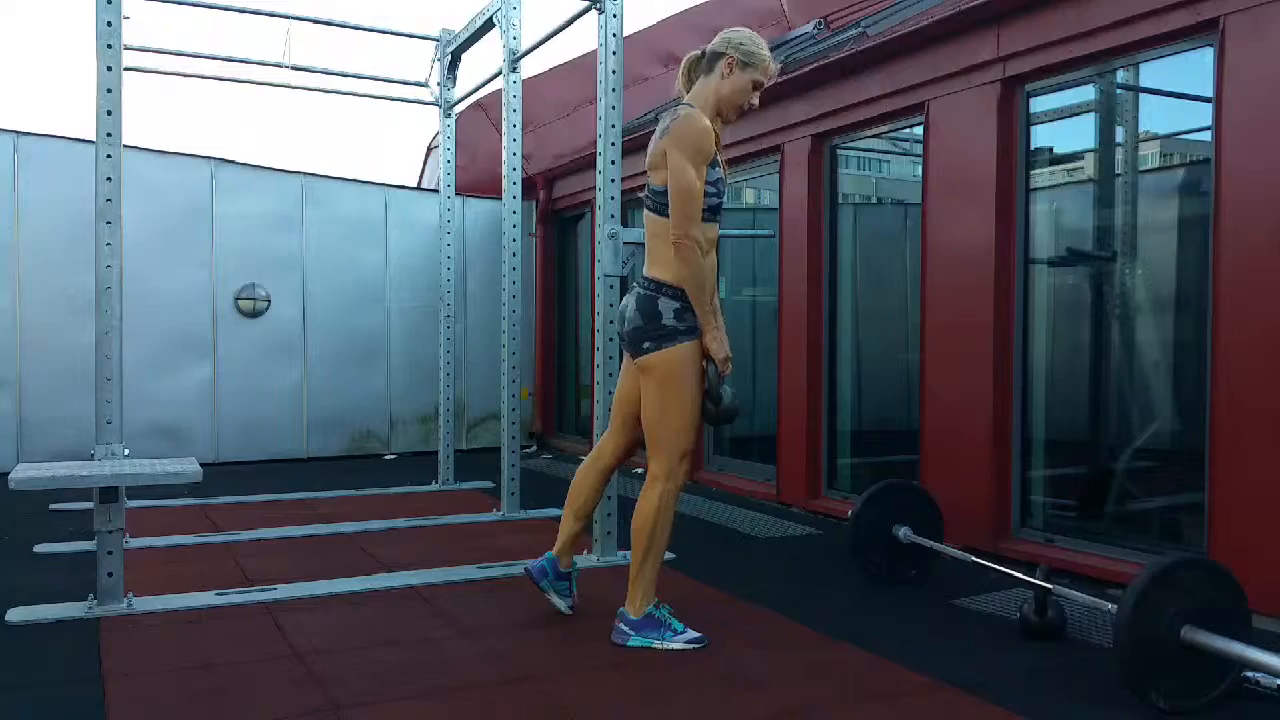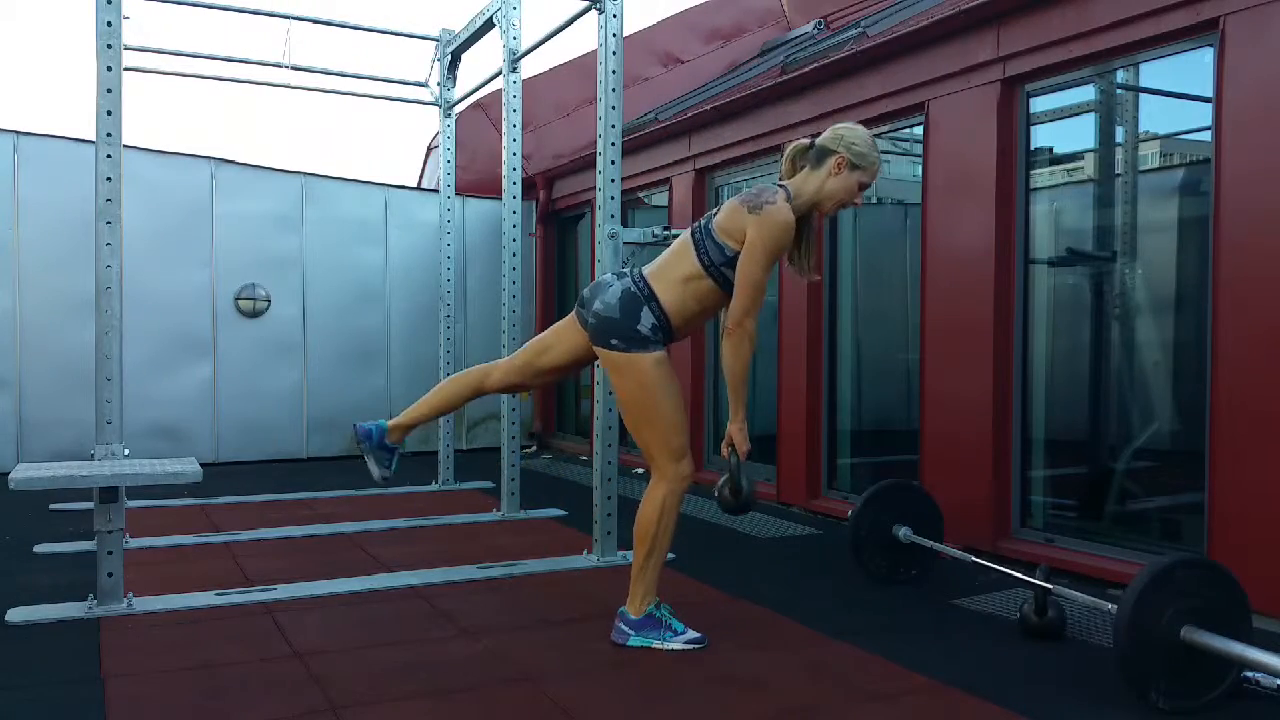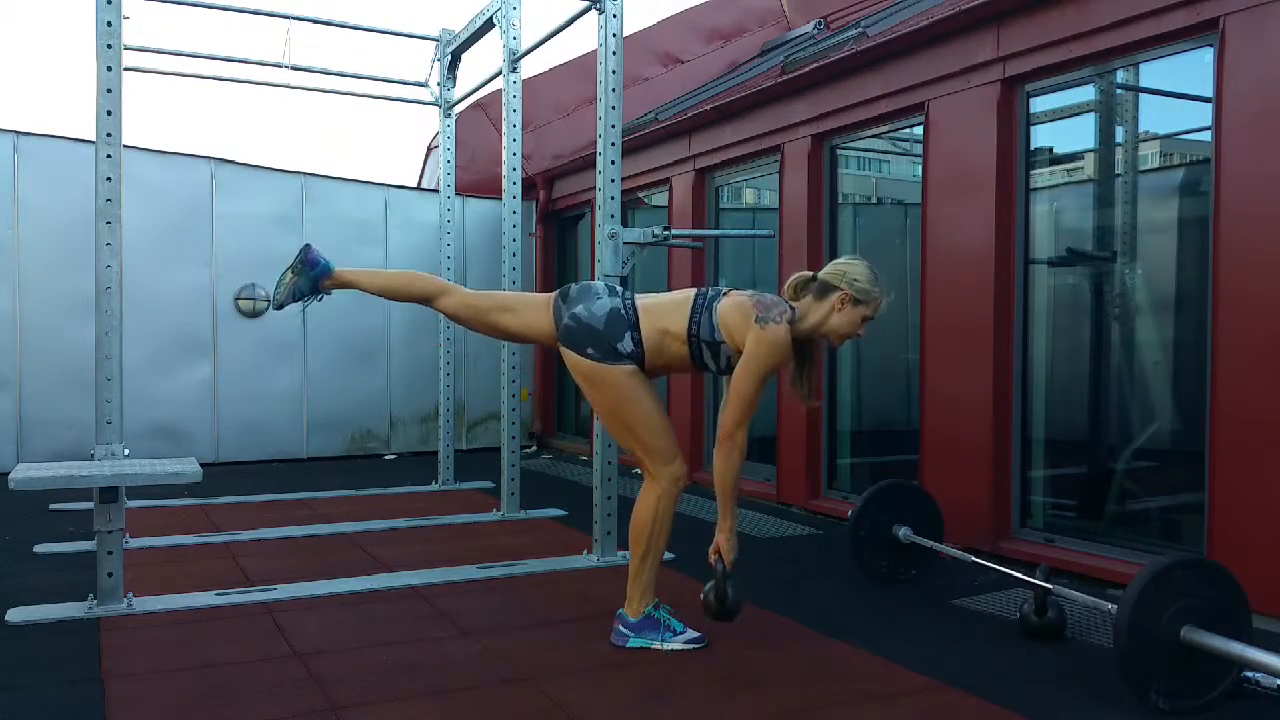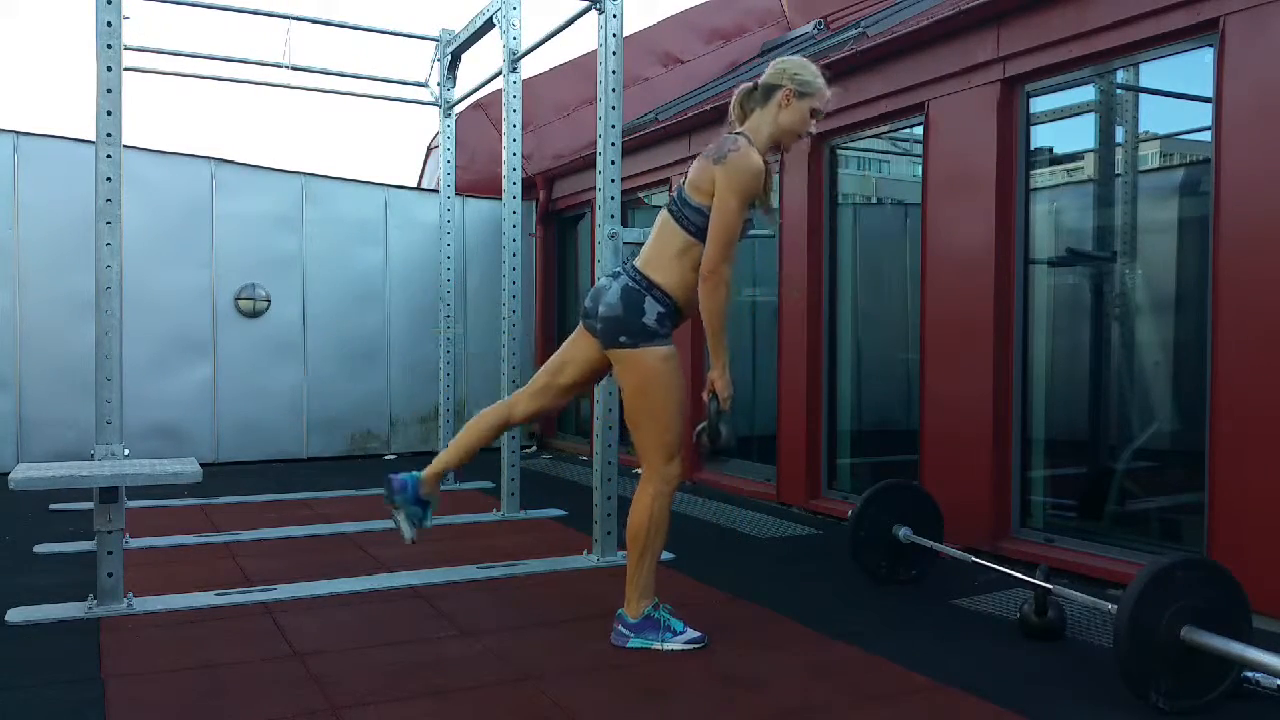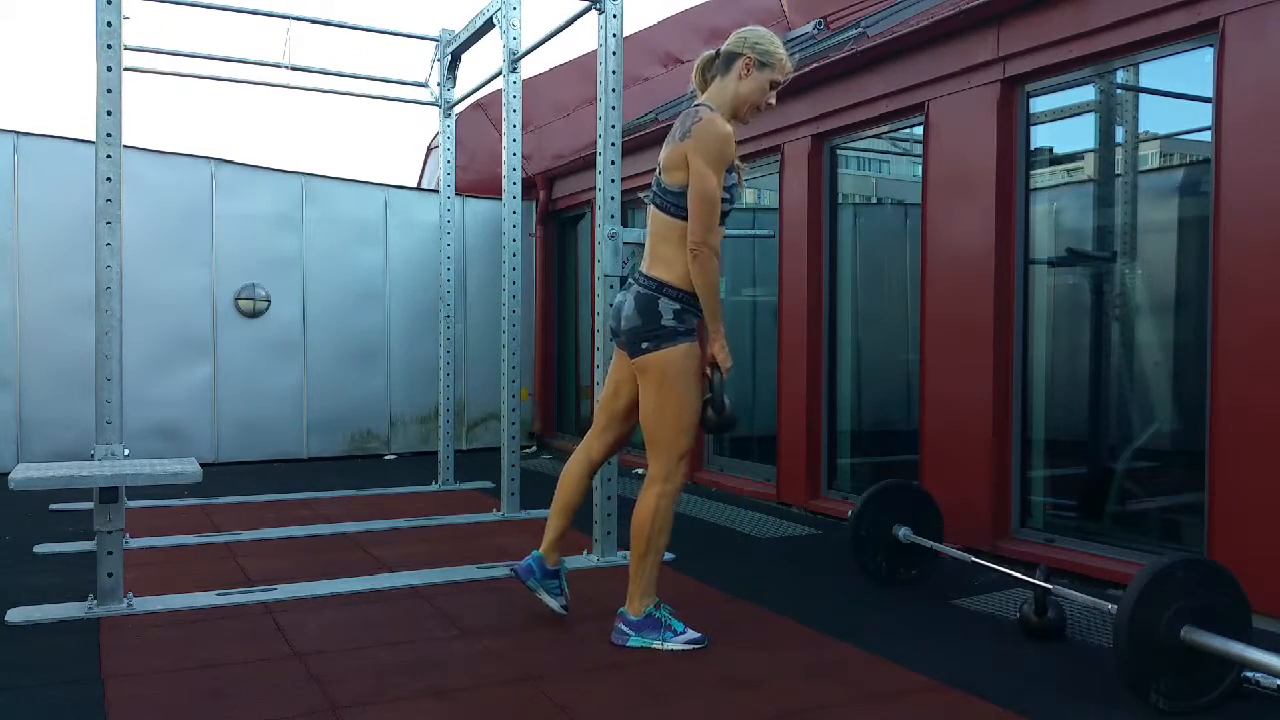
dt=1s
person 1, frame 1
left shoulder: (688, 127)
right shoulder: (690, 124)
right elbow: (685, 241)
left wrist: (710, 321)
right wrist: (713, 328)
left hip: (655, 308)
right hip: (667, 313)
left knee: (616, 446)
right knee: (668, 469)
left ankle: (557, 561)
right ankle: (638, 617)
person 1, frame 2
left shoulder: (773, 204)
right shoulder: (778, 214)
left elbow: (732, 315)
right elbow: (739, 326)
left wrist: (735, 413)
right wrist: (738, 419)
left hip: (616, 300)
right hip: (634, 322)
left knee: (503, 373)
right knee: (673, 470)
left ankle: (389, 433)
right ankle: (637, 615)
person 1, frame 3
left shoulder: (775, 317)
right shoulder: (775, 331)
left elbow: (729, 428)
right elbow: (731, 435)
right wrist: (727, 524)
left hip: (591, 307)
right hip: (601, 334)
left knee: (451, 297)
right knee: (667, 472)
left ankle: (324, 273)
right ankle: (637, 616)
person 1, frame 4
left shoulder: (732, 150)
right shoulder: (746, 161)
right elbow: (713, 274)
right wrist: (720, 366)
left hip: (621, 296)
right hip: (641, 313)
left knee: (525, 403)
right knee: (663, 470)
left ankle: (420, 485)
right ankle: (637, 617)
person 1, frame 5
left shoulder: (692, 123)
right shoulder: (712, 128)
right elbow: (701, 246)
left wrist: (703, 330)
right wrist: (717, 336)
left hip: (643, 303)
right hip: (665, 313)
left knee: (600, 442)
right knee: (667, 473)
left ankle: (545, 561)
right ankle: (638, 617)
